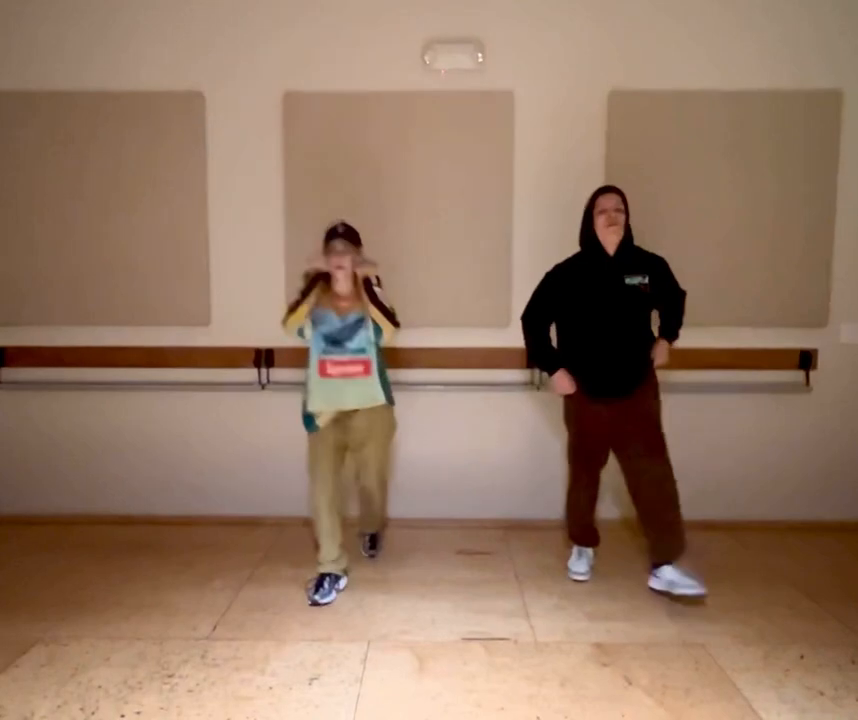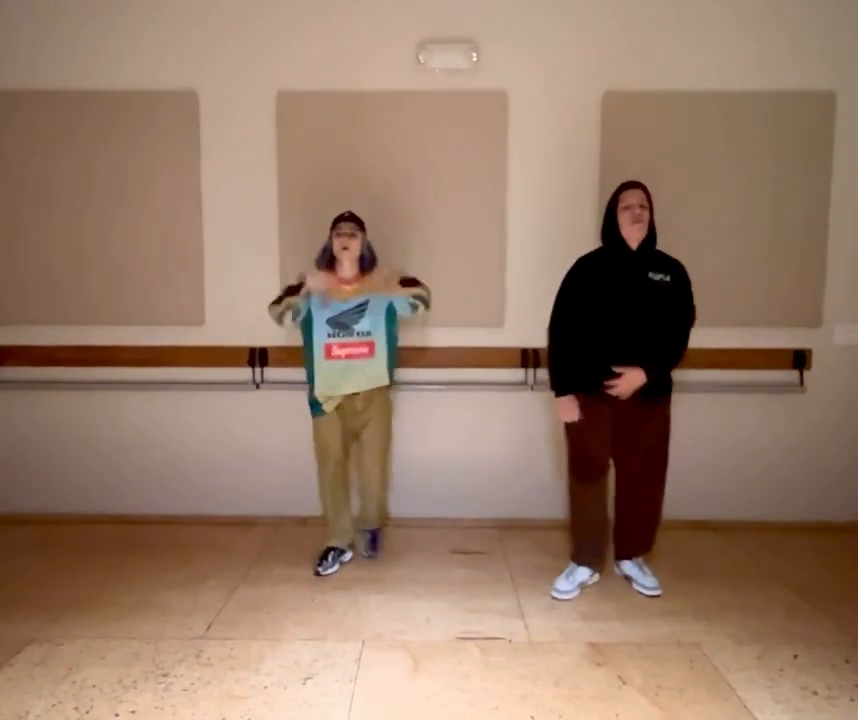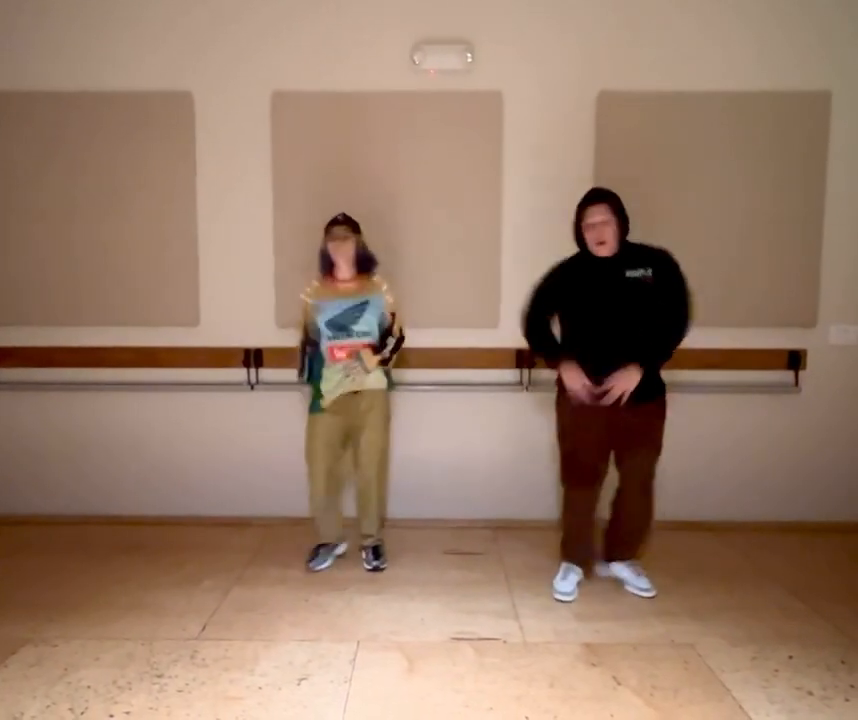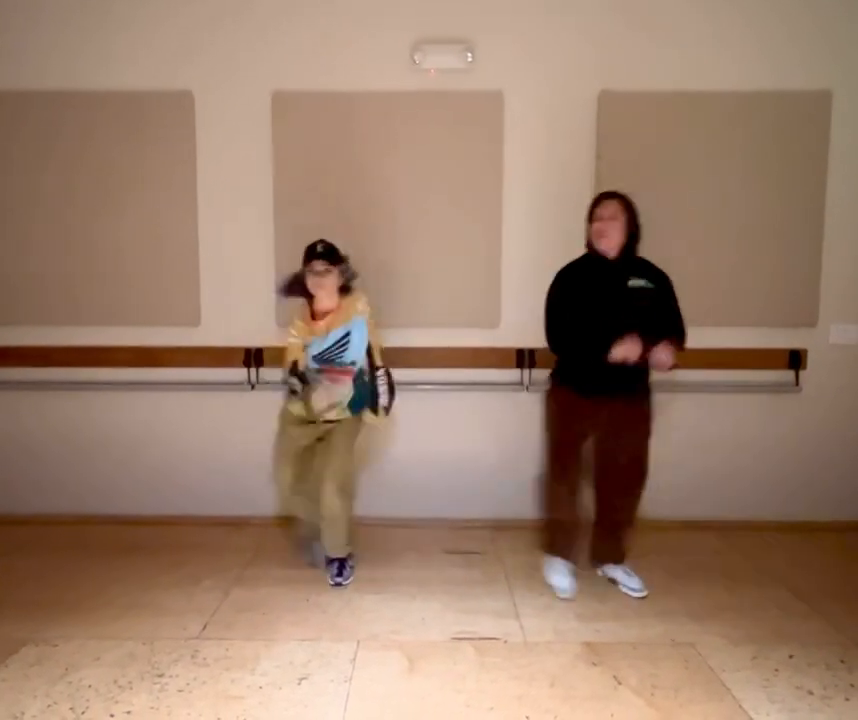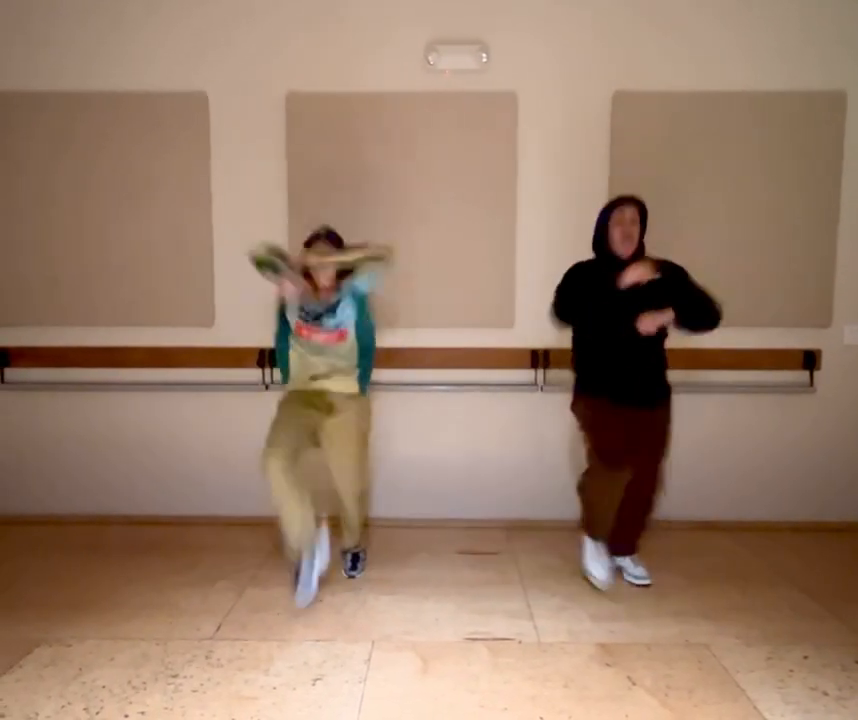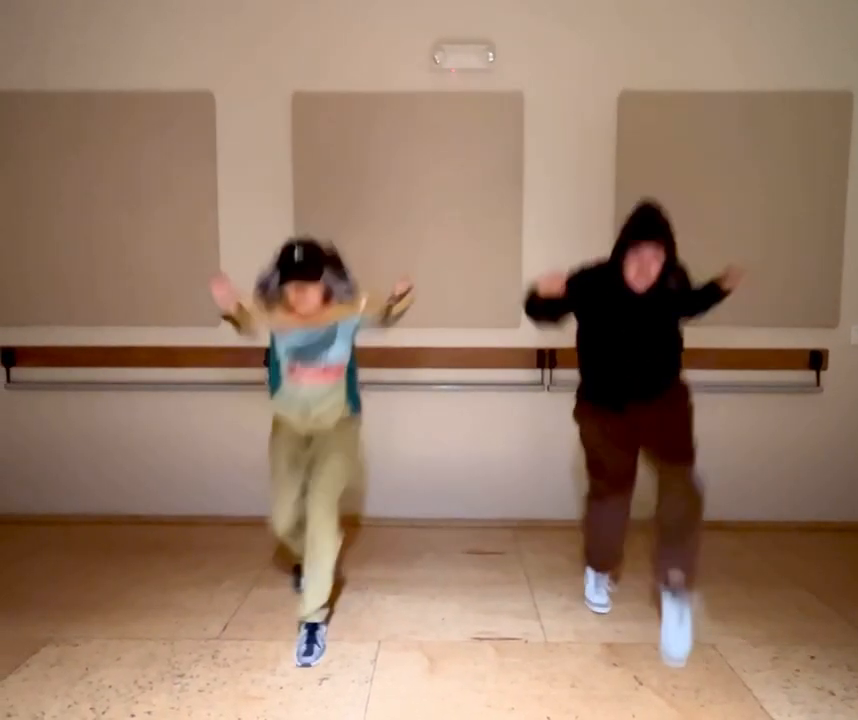
dt=0.7s
person 1, frame 1
left shoulder: (650, 266)
right shoulder: (568, 273)
left elbow: (674, 300)
right elbow: (533, 320)
left wrist: (667, 338)
right wrist: (553, 368)
left hip: (637, 387)
right hip: (586, 392)
left knee: (652, 470)
right knee: (584, 471)
left ankle: (665, 565)
right ankle: (583, 545)
person 1, frame 2
left shoulder: (670, 271)
right shoulder: (589, 268)
left elbow: (679, 332)
right elbow: (561, 332)
left wrist: (647, 371)
right wrist: (562, 390)
left hip: (648, 394)
right hip: (590, 393)
left knee: (645, 478)
right knee: (588, 477)
left ankle: (631, 557)
right ankle: (584, 563)
person 1, frame 3
left shoulder: (655, 264)
right shoulder: (568, 275)
left elbow: (675, 322)
right elbow: (535, 323)
left wrist: (639, 367)
right wrist: (562, 365)
left hip: (642, 396)
right hip: (584, 397)
left knee: (637, 482)
right knee: (581, 481)
left ankle: (620, 558)
right ankle: (574, 563)
person 1, frame 4
left shoulder: (650, 278)
right shoulder: (572, 277)
left elbow: (671, 327)
right elbow: (558, 338)
left wrist: (666, 349)
right wrist: (609, 349)
left hip: (628, 395)
right hip: (573, 393)
left knee: (622, 481)
right knee: (564, 472)
left ankle: (610, 559)
right ankle: (559, 554)
person 1, frame 5
left shoulder: (665, 274)
right shoulder: (584, 274)
left elbow: (707, 315)
right elbow: (565, 310)
left wrist: (670, 314)
right wrist: (620, 282)
left hip: (651, 399)
right hip: (599, 397)
left knee: (644, 482)
right knee: (613, 465)
left ankle: (623, 551)
right ankle: (595, 536)
person 1, frame 6
left shoulder: (674, 278)
right shoulder: (589, 284)
left elbow: (687, 304)
right elbow: (541, 312)
left wrist: (720, 288)
right wrist: (542, 293)
left hip: (663, 398)
right hip: (603, 405)
left knee: (678, 478)
right knee: (609, 486)
left ankle: (676, 589)
right ankle: (599, 571)
person 2, frame 1
left shoulder: (370, 295)
right shoulder: (316, 298)
left elbow: (389, 328)
right elbow: (291, 324)
left wrist: (369, 283)
right wrist: (313, 279)
left hip: (371, 407)
right hip: (325, 409)
left knee: (373, 481)
right knee: (324, 488)
left ankle: (371, 530)
right ankle: (331, 569)
person 2, frame 2
left shoulder: (380, 282)
right shoulder: (315, 284)
left elbow: (420, 300)
right elbow: (278, 312)
left wrist: (409, 288)
right wrist: (302, 289)
left hip: (371, 391)
right hip: (328, 393)
left knee: (373, 463)
right knee: (331, 468)
left ankle: (370, 527)
right ankle: (339, 543)
person 2, frame 3
left shoulder: (377, 287)
right shoulder: (315, 290)
left elbow: (396, 336)
right elbow: (307, 339)
left wrist: (372, 358)
right wrist: (307, 377)
left hip: (370, 392)
right hip: (327, 393)
left knee: (371, 468)
right knee: (321, 467)
left ankle: (372, 541)
right ankle: (330, 539)
person 2, frame 4
left shoulder: (359, 307)
right shoulder: (300, 321)
left elbow: (374, 354)
right elbow: (292, 369)
left wrist: (383, 392)
right wrist: (303, 391)
left hip: (344, 414)
right hip: (300, 413)
left knee: (332, 485)
right knee: (288, 482)
left ankle: (338, 554)
right ankle: (313, 529)
person 2, frame 5
left shoulder: (355, 290)
right shoulder: (295, 293)
left elbow: (377, 256)
left wrist: (338, 259)
right wrist: (287, 279)
left hip: (345, 399)
right hip: (299, 397)
left knee: (349, 483)
right knee: (277, 461)
left ankle: (352, 546)
right ankle: (306, 548)
person 2, frame 6
left shoulder: (349, 304)
right shoulder: (271, 307)
left elbow: (387, 314)
right elbow: (246, 321)
left wrist: (396, 302)
right wrist: (231, 306)
left hip: (336, 423)
right hip: (289, 424)
left knee: (322, 509)
right knee: (282, 517)
left ankle: (313, 615)
right ankle: (309, 559)
